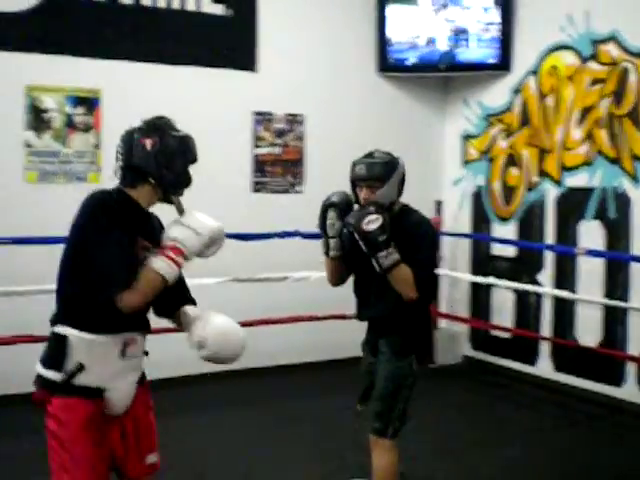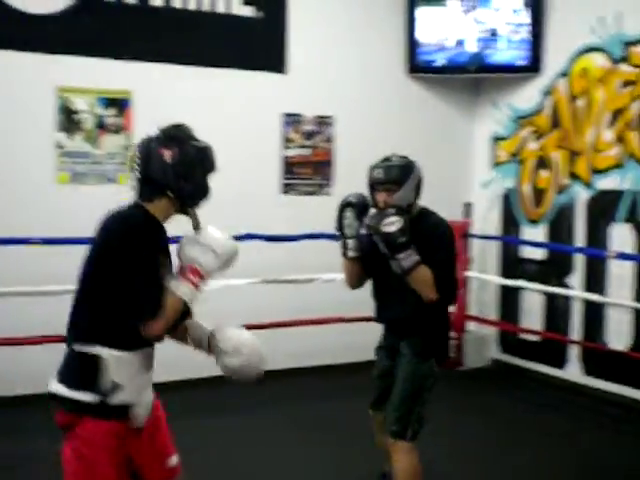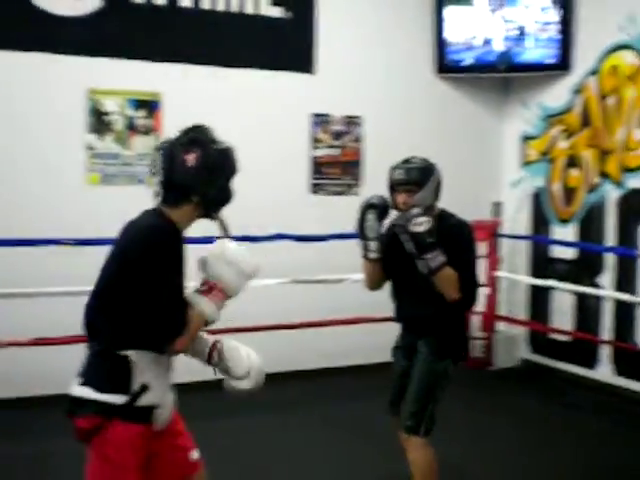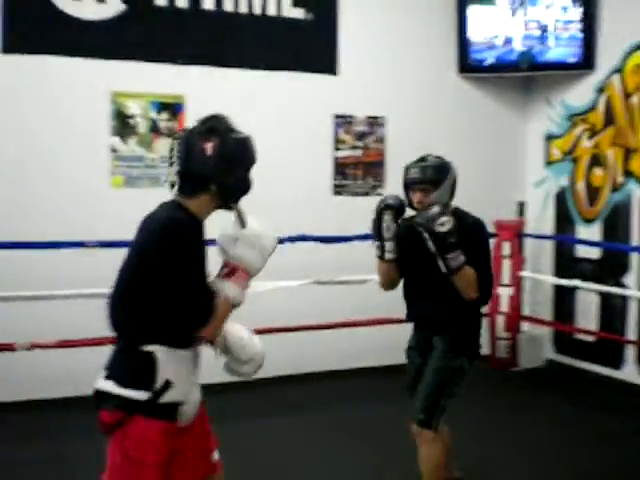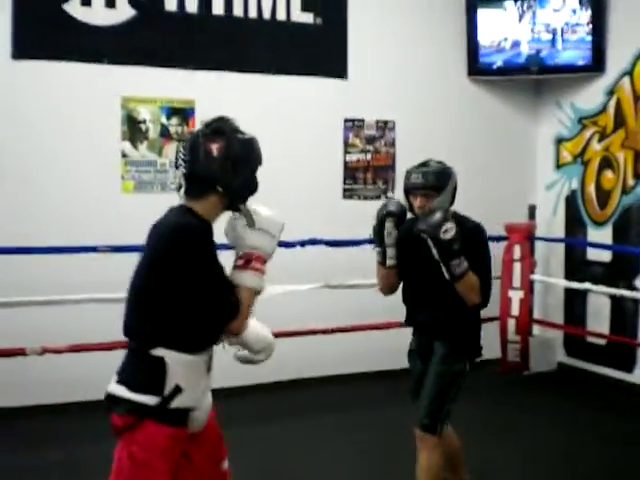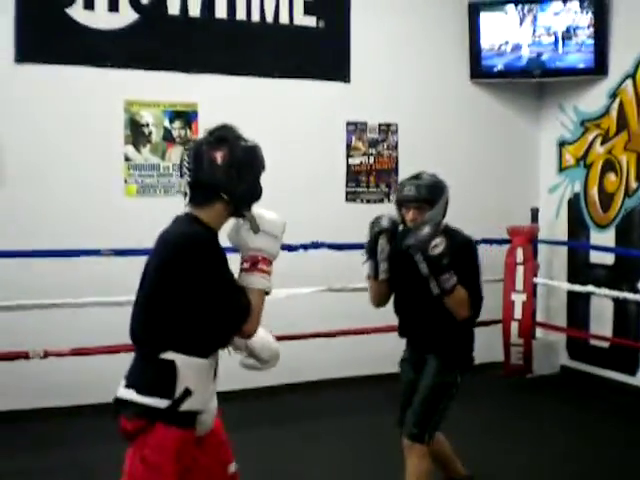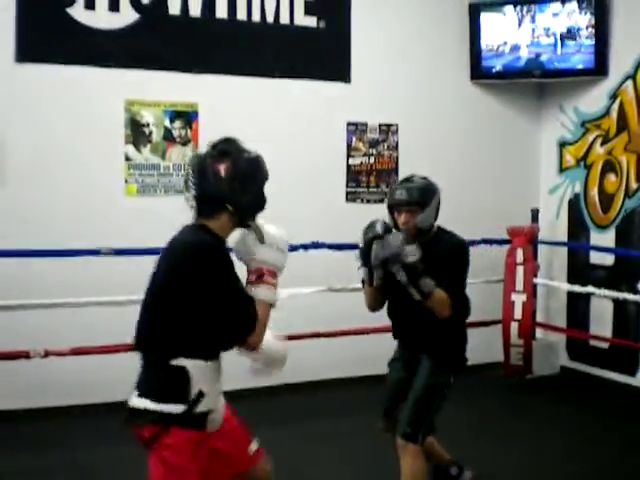
dt=0.1s
person 1, frame 1
left shoulder: (152, 227)
right shoulder: (102, 207)
left elbow: (171, 299)
right elbow: (128, 297)
left wrist: (202, 321)
right wrist: (178, 249)
left hip: (125, 378)
right hip: (77, 382)
person 1, frame 2
left shoulder: (149, 232)
right shoulder: (126, 228)
left elbow: (167, 317)
right elbow: (150, 323)
left wrist: (217, 339)
right wrist: (195, 270)
left hip: (131, 396)
right hip: (95, 402)
person 1, frame 3
left shoulder: (161, 234)
right shoulder: (153, 236)
right elbow: (173, 338)
left wrist: (219, 352)
right wrist: (220, 288)
left hip: (148, 400)
right hip: (116, 404)
person 1, frame 4
left shoulder: (176, 223)
right shoulder: (174, 227)
right elbow: (205, 326)
left wrist: (228, 335)
right wrist: (240, 268)
left hip: (176, 395)
right hip: (144, 401)
person 1, frame 5
left shoulder: (186, 228)
right shoulder: (184, 233)
right elbow: (232, 321)
left wrist: (239, 331)
right wrist: (255, 257)
left hip: (188, 401)
right hip: (153, 406)
person 1, frame 6
left shoulder: (190, 235)
right shoulder: (193, 242)
right elbow: (244, 323)
left wrist: (244, 339)
right wrist: (259, 259)
left hip: (192, 400)
right hip: (160, 406)
person 1, frame 7
left shoulder: (199, 244)
right shoulder: (202, 250)
right elbow: (251, 334)
right wrist: (266, 271)
left hip: (199, 403)
right hip: (173, 411)
person 2, frame 1
left shoulder: (416, 226)
right shoulder: (360, 222)
left elbow: (414, 292)
right elbow: (336, 278)
left wrist: (381, 244)
right wrist: (333, 233)
left hip: (405, 337)
right hip: (378, 331)
left knee: (379, 434)
right knee: (369, 408)
person 2, frame 2
left shoulder: (434, 228)
right shoulder: (378, 226)
left elbow: (433, 292)
right elbow: (354, 280)
left wrist: (402, 247)
right wrist: (350, 234)
left hip: (423, 340)
right hip: (393, 333)
left knee: (398, 435)
right knee: (380, 414)
person 2, frame 3
left shoulder: (455, 230)
right shoulder: (397, 227)
left elbow: (456, 292)
right elbow: (374, 282)
left wrist: (427, 246)
right wrist: (371, 236)
left hip: (440, 338)
right hip: (410, 334)
left knee: (414, 431)
right knee: (401, 417)
person 2, frame 4
left shoulder: (470, 227)
right shoulder: (409, 227)
left elbow: (475, 293)
right elbow: (388, 282)
left wrist: (448, 245)
right wrist: (385, 234)
left hip: (454, 335)
right hip: (422, 332)
left knee: (423, 426)
right knee: (429, 419)
person 2, frame 5
left shoulder: (470, 232)
right shoulder: (409, 231)
left elbow: (476, 297)
right elbow: (387, 286)
left wrist: (451, 251)
right wrist: (386, 239)
left hip: (455, 339)
right hip: (423, 336)
left knee: (426, 430)
right knee: (434, 423)
person 2, frame 6
left shoulder: (460, 246)
right shoulder: (400, 242)
left elbow: (464, 310)
right elbow: (378, 300)
left wrist: (439, 266)
right wrist: (378, 253)
left hip: (447, 351)
right hip: (416, 347)
left knee: (414, 440)
right knee: (419, 429)
person 2, frame 7
left shoulder: (451, 247)
right shoulder: (392, 244)
left elbow: (446, 310)
right elbow: (373, 304)
left wrist: (415, 273)
right wrist: (372, 260)
left hip: (440, 352)
right hip: (408, 348)
left knee: (407, 440)
right knee: (392, 423)
